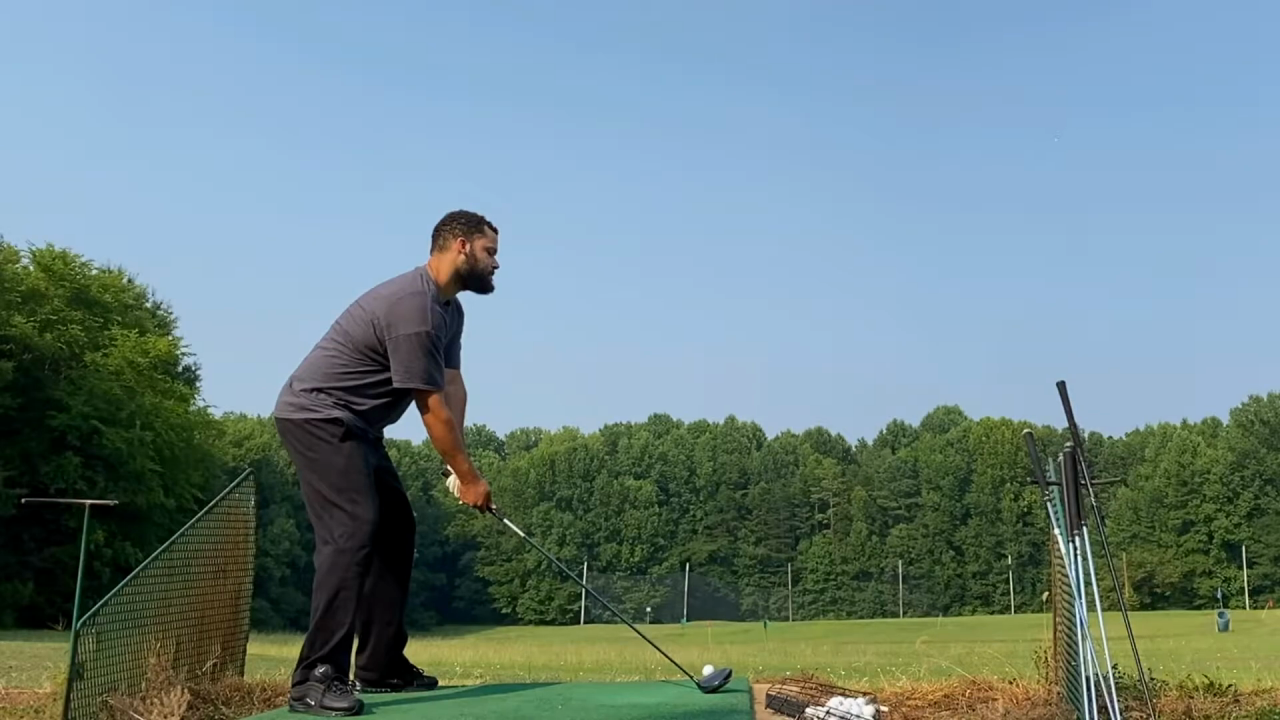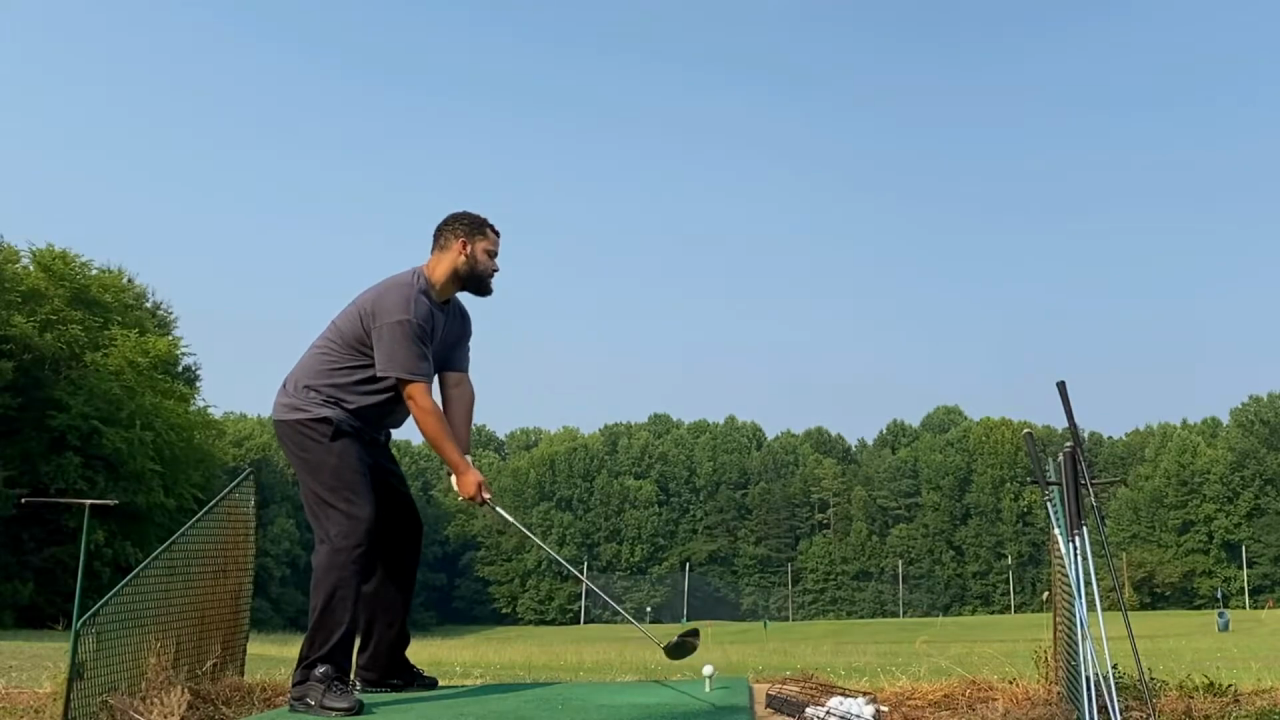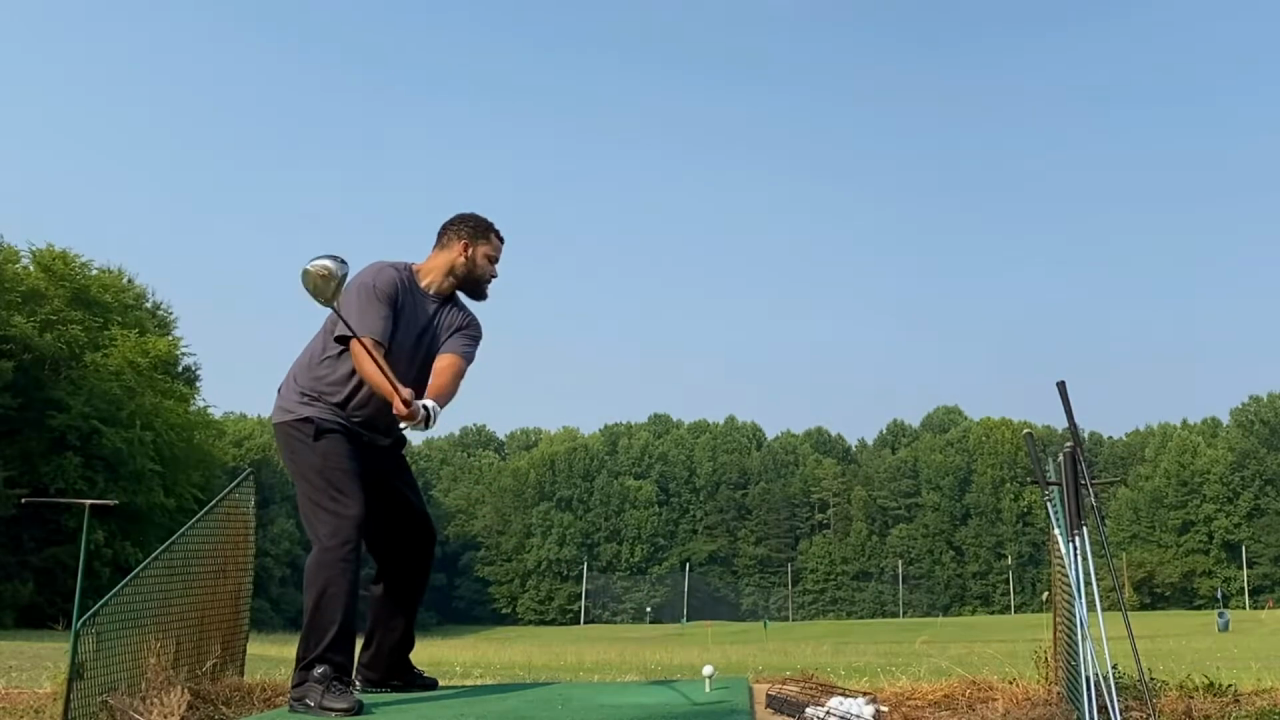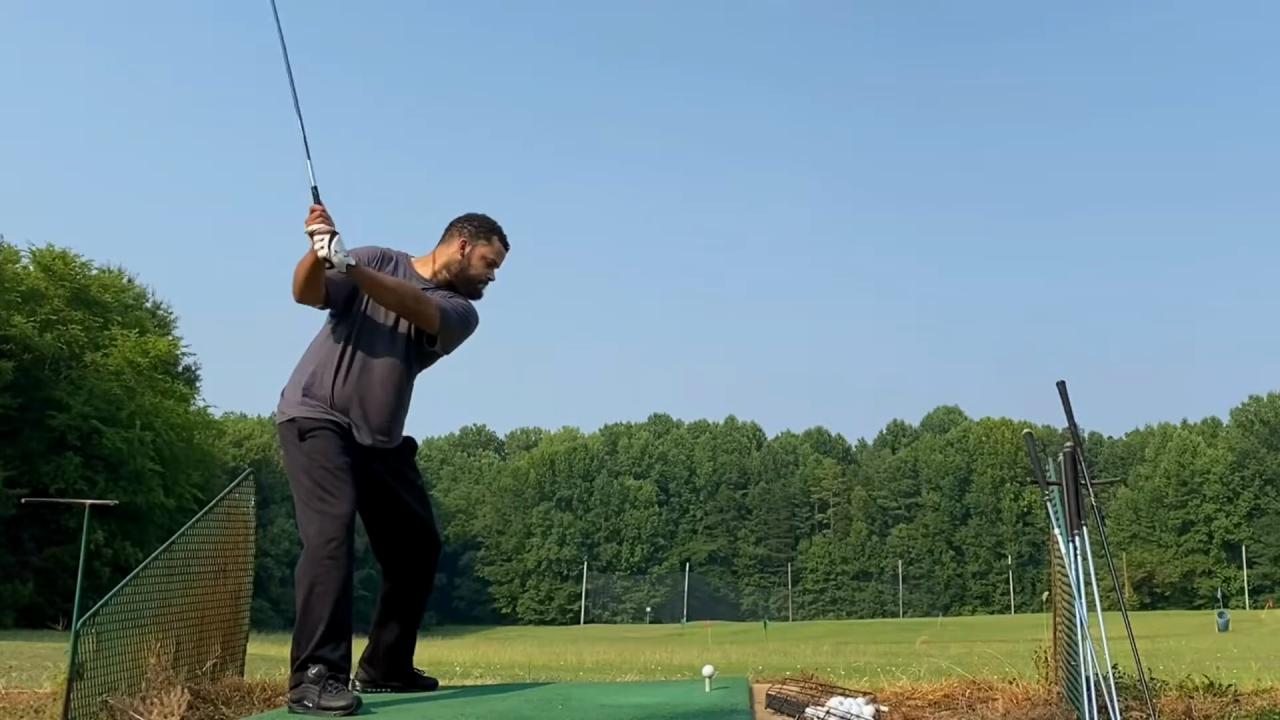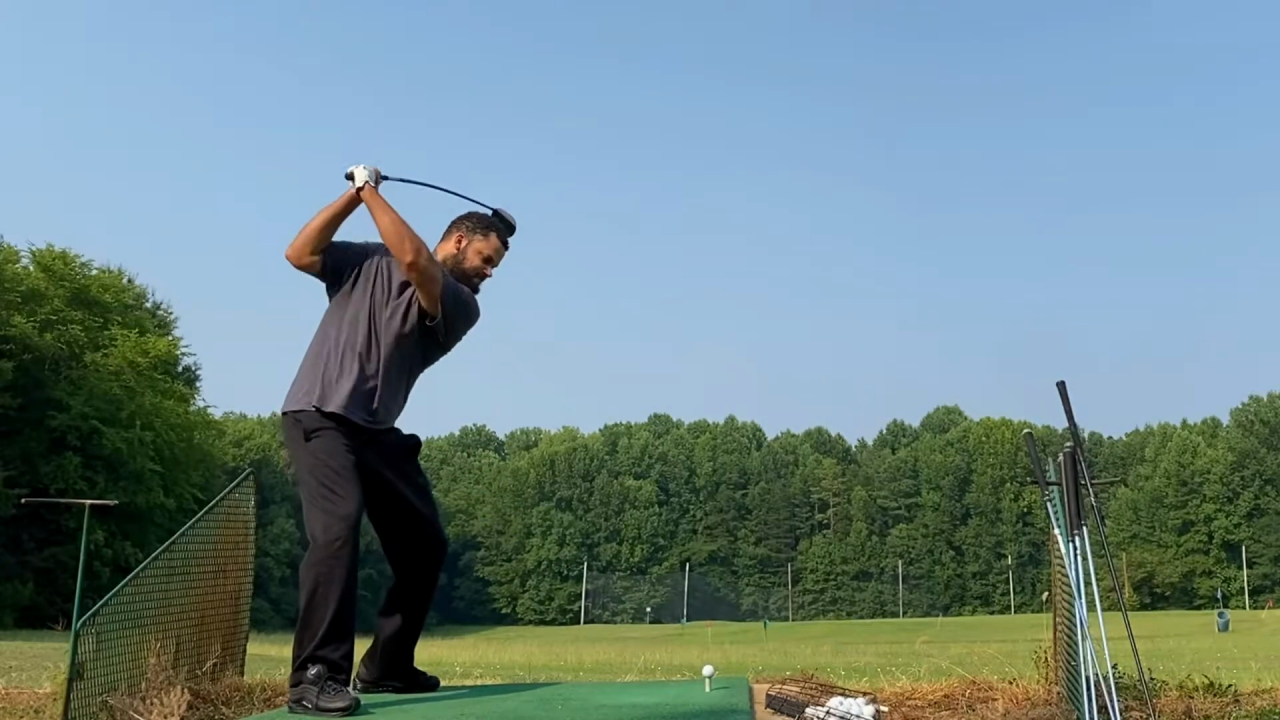
dt=1s
person 1, frame 1
left shoulder: (448, 308)
right shoulder: (413, 308)
left elbow: (453, 387)
right elbow: (434, 408)
left wrist: (458, 468)
right wrist: (469, 476)
left hip: (355, 425)
right hip: (318, 417)
left knee: (395, 528)
right knee: (353, 531)
left ankle: (380, 665)
right ankle: (316, 676)
person 1, frame 2
left shoulder: (456, 317)
right shoulder: (402, 302)
left elbow: (457, 388)
right elbow: (418, 398)
left wrist: (464, 460)
right wrist: (460, 468)
left hip: (362, 428)
right hip: (316, 417)
left knee: (401, 531)
right knee: (351, 530)
left ankle: (381, 665)
right ankle: (317, 676)
person 1, frame 3
left shoulder: (463, 324)
right shoulder: (383, 280)
left elbow: (448, 371)
right elbow: (364, 351)
left wrist: (428, 406)
right wrist: (394, 394)
left hip: (375, 435)
right hip: (314, 418)
left knee: (413, 540)
right knee: (342, 529)
left ankle: (383, 666)
right ankle: (317, 677)
person 1, frame 4
left shoulder: (461, 314)
right shoulder: (374, 261)
left elbow: (411, 306)
right elbow: (306, 293)
left wrist: (346, 263)
right wrist: (318, 252)
left hip: (381, 438)
right hip: (315, 419)
left knee: (418, 546)
right knee: (332, 529)
left ankle: (384, 666)
right ankle: (314, 678)
person 1, frame 5
left shoulder: (462, 306)
right shoulder: (366, 260)
left elbow: (414, 261)
right elbow: (298, 254)
left wrist: (372, 193)
right wrist: (353, 193)
left hip: (379, 431)
right hip: (318, 415)
left knee: (425, 544)
right knee: (338, 528)
left ankle: (386, 665)
